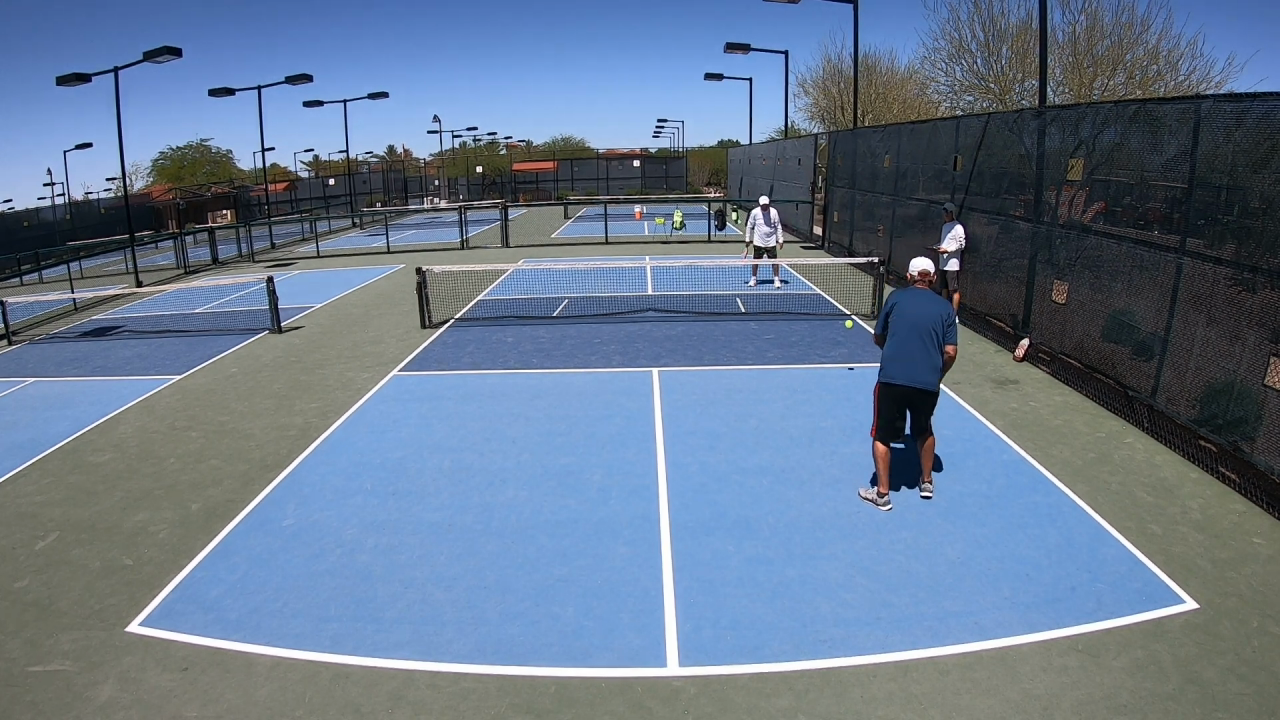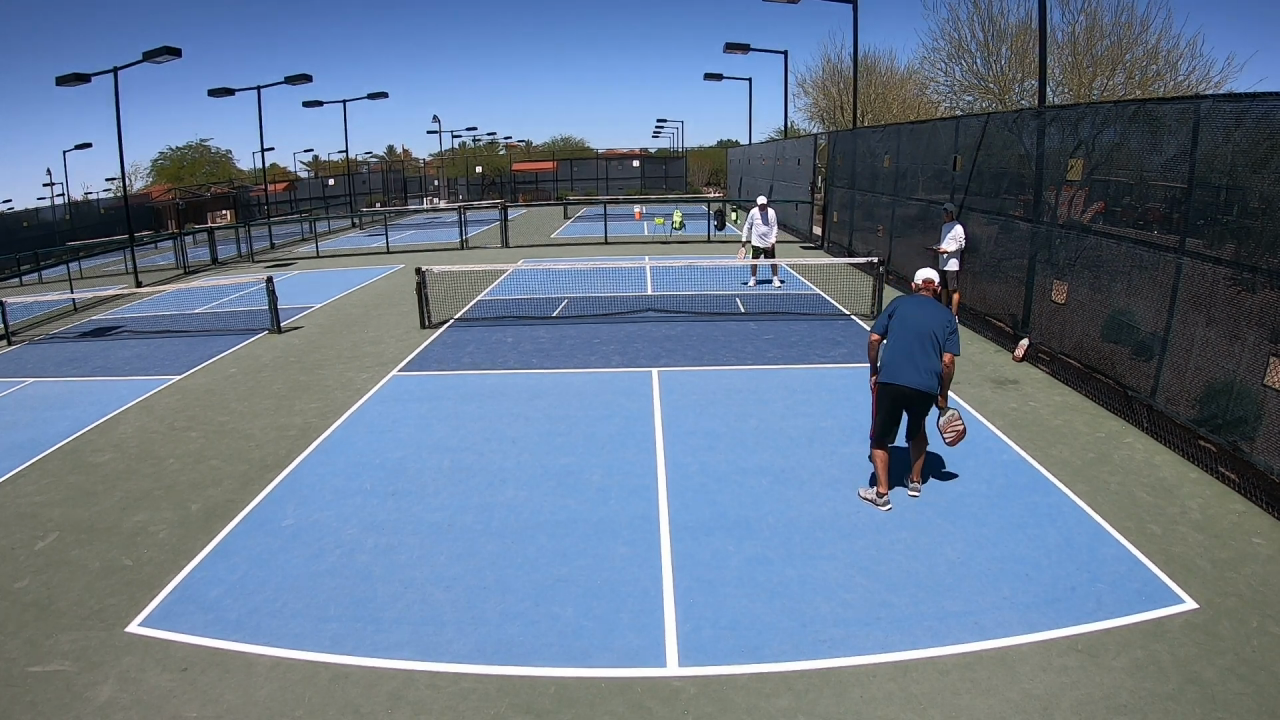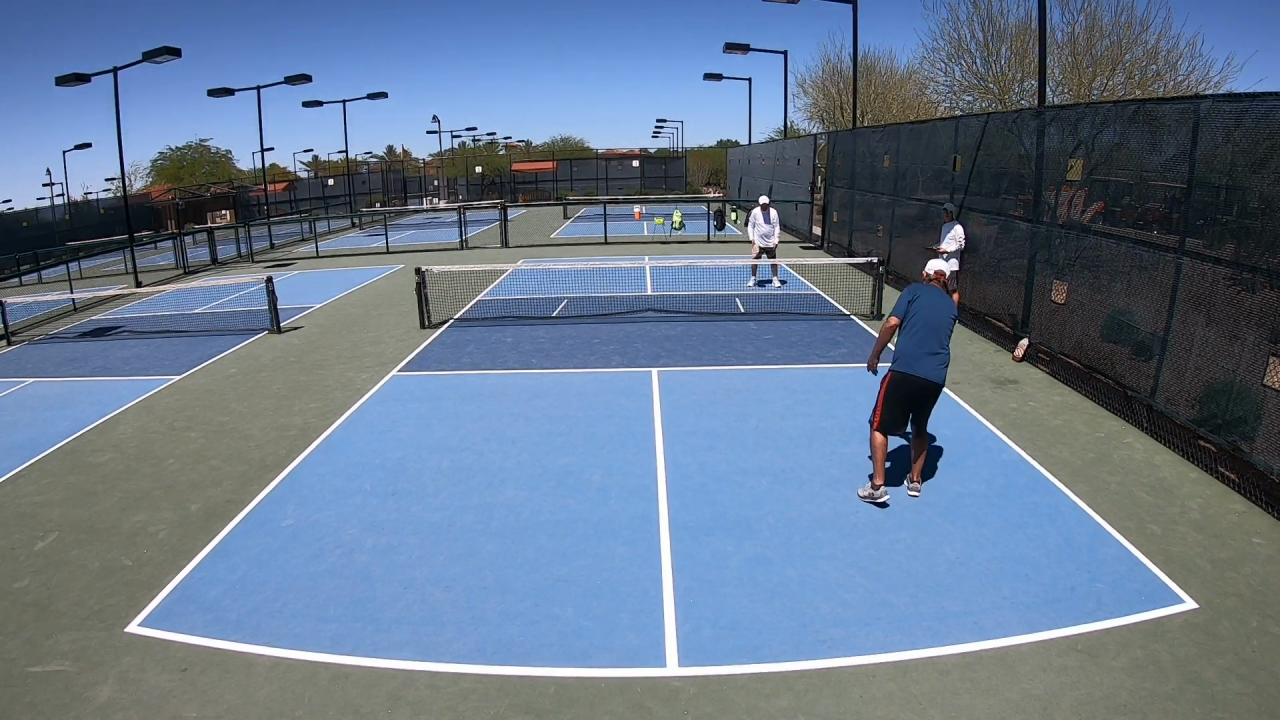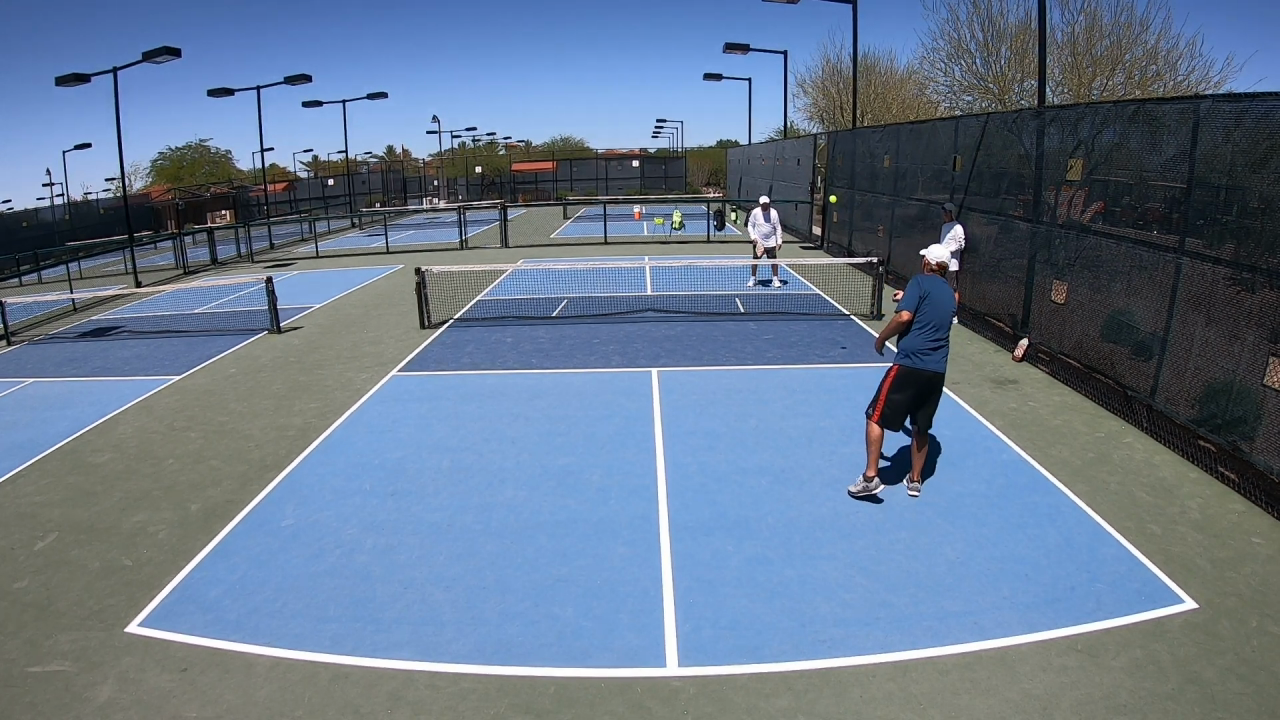
dt=0.3s
person 1, frame 1
left shoulder: (896, 297)
right shoulder: (945, 307)
left elbow: (878, 338)
right elbow: (950, 352)
right wrist: (938, 374)
left hip: (891, 379)
right hip: (928, 383)
left knee: (881, 436)
right knee: (924, 431)
left ankle: (882, 493)
right ankle: (926, 482)
person 1, frame 2
left shoulder: (899, 303)
right shoulder: (947, 316)
left elbow: (874, 339)
right elbow: (947, 363)
left wrist: (874, 371)
right wrist: (943, 396)
left hip: (891, 380)
right hip: (927, 386)
left knee: (879, 438)
right knee: (917, 430)
left ankle: (881, 493)
right ankle: (915, 481)
person 1, frame 3
left shoulder: (914, 290)
right shoulder: (952, 306)
left elbow: (892, 323)
left wrist: (875, 355)
left hip: (904, 370)
right hip: (935, 377)
left knee: (879, 426)
right knee: (920, 427)
left ankle: (878, 485)
right ankle: (915, 480)
person 1, frame 4
left shoulder: (920, 282)
right shoulder: (949, 293)
left elbow: (904, 317)
left wrist: (881, 338)
left hip: (910, 364)
right hip: (937, 370)
left knee: (876, 417)
right knee: (921, 426)
left ankle: (870, 477)
right ankle: (915, 480)
